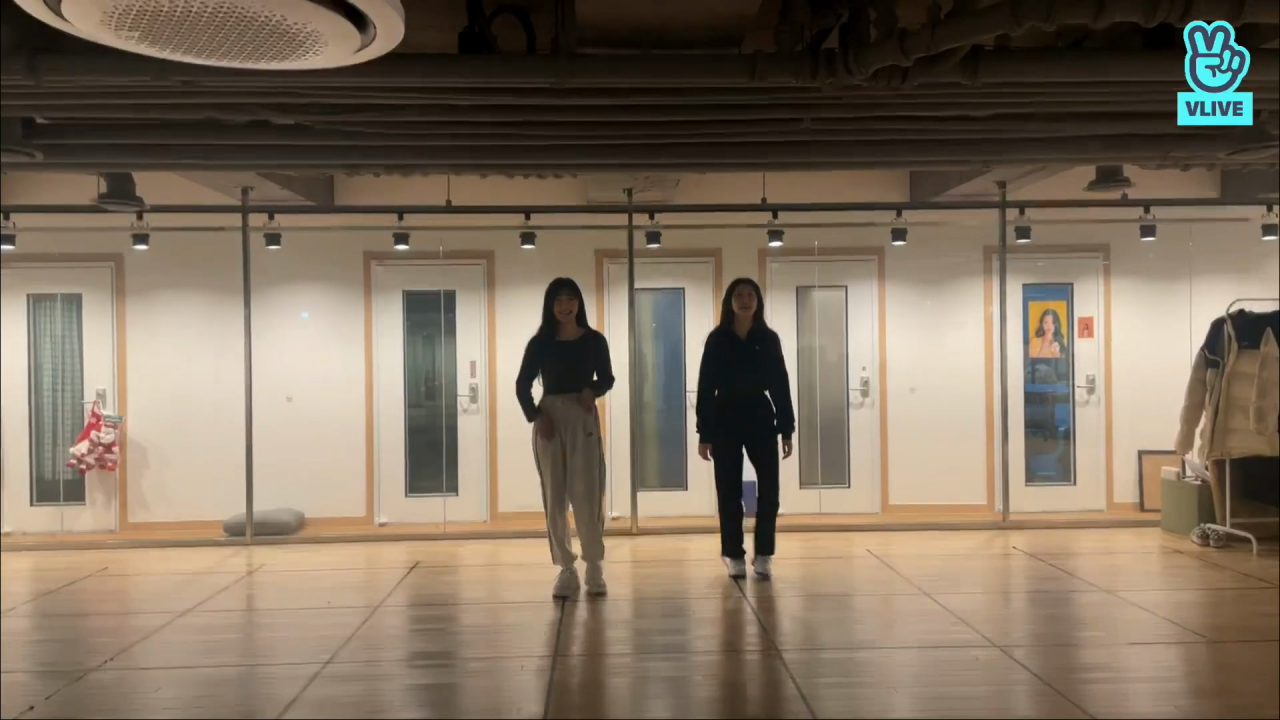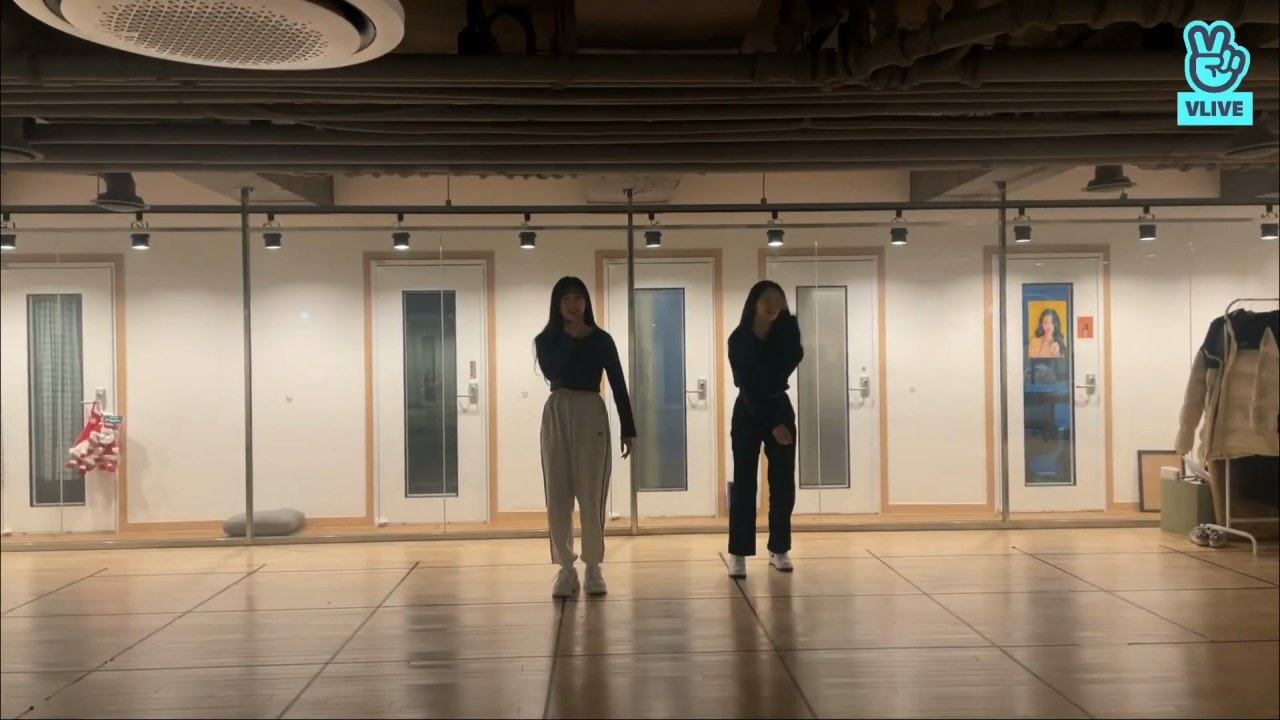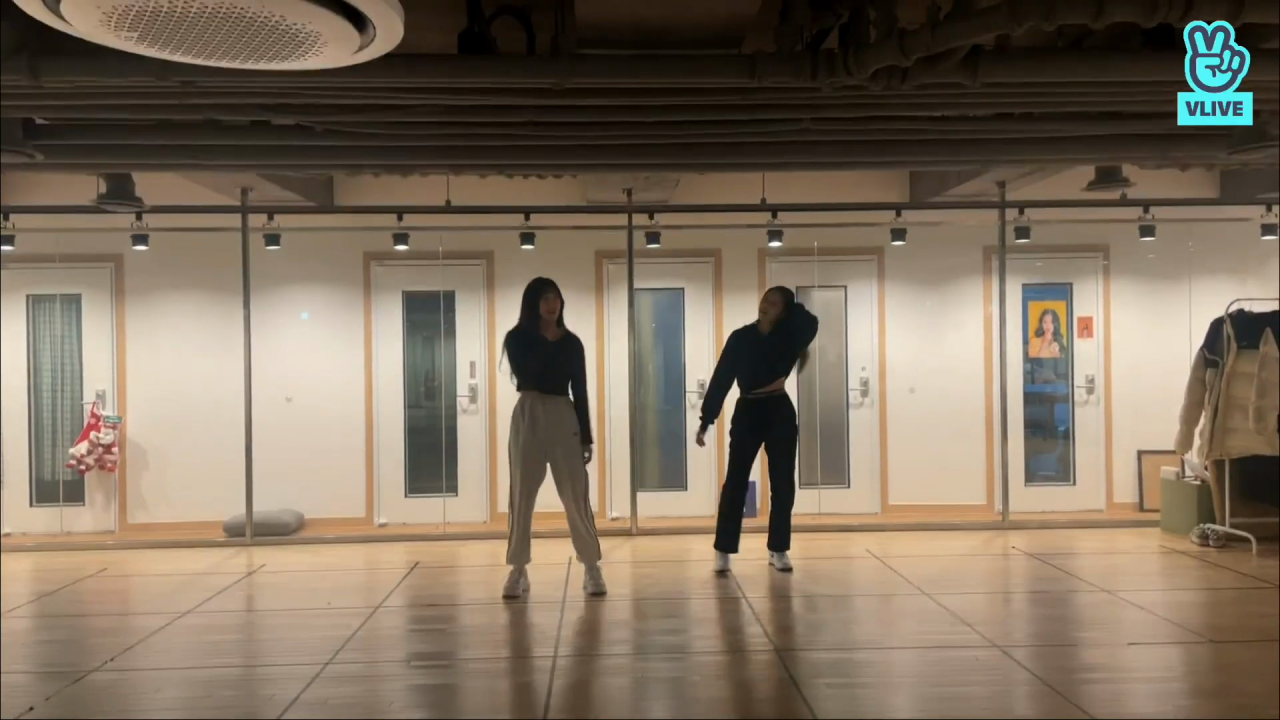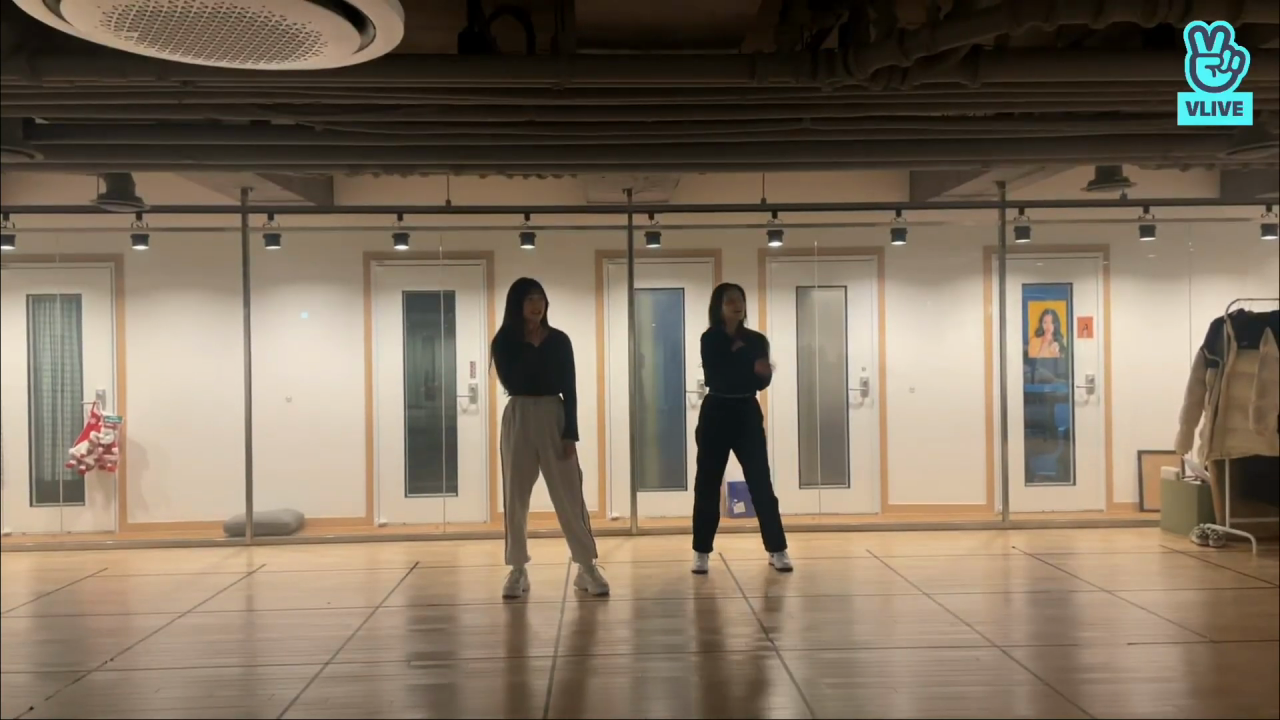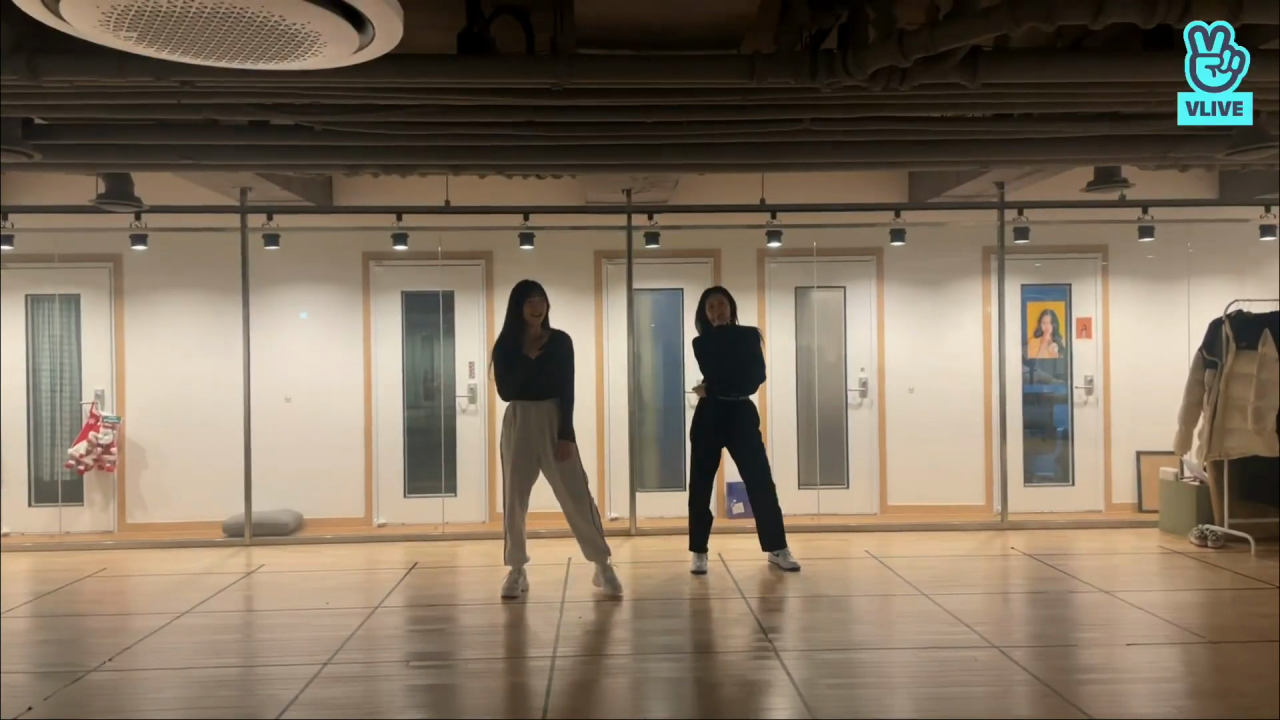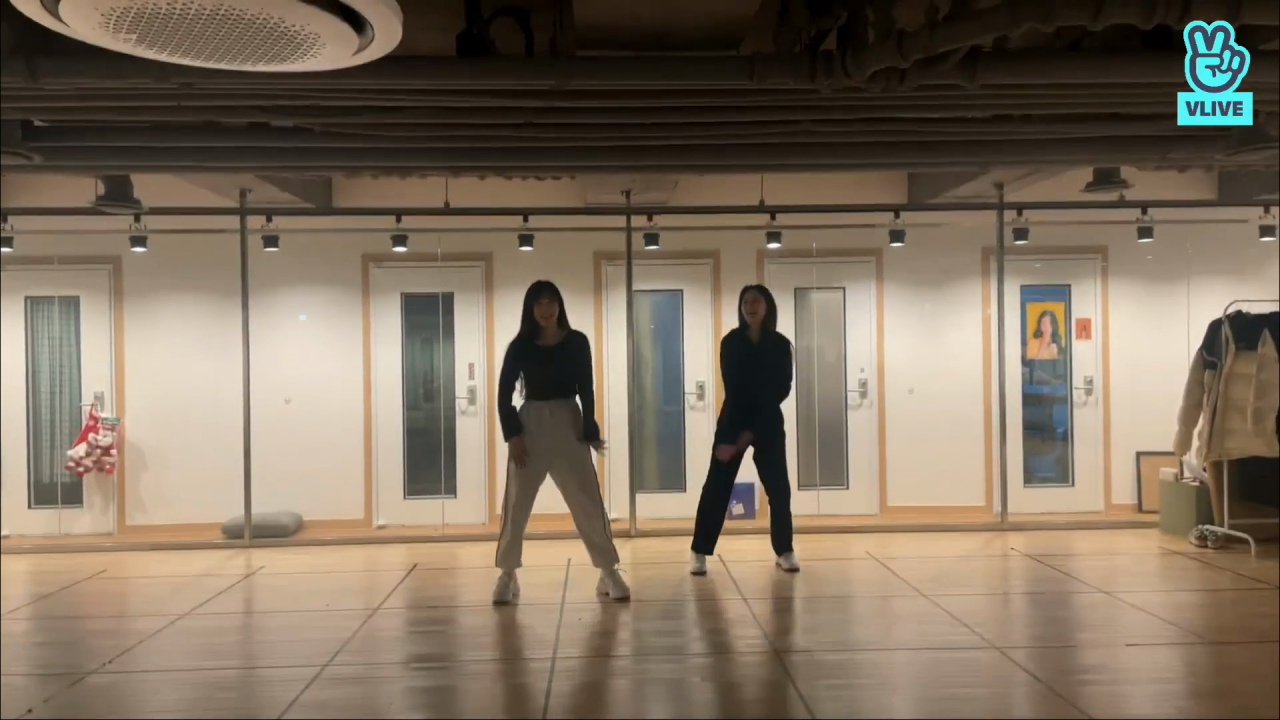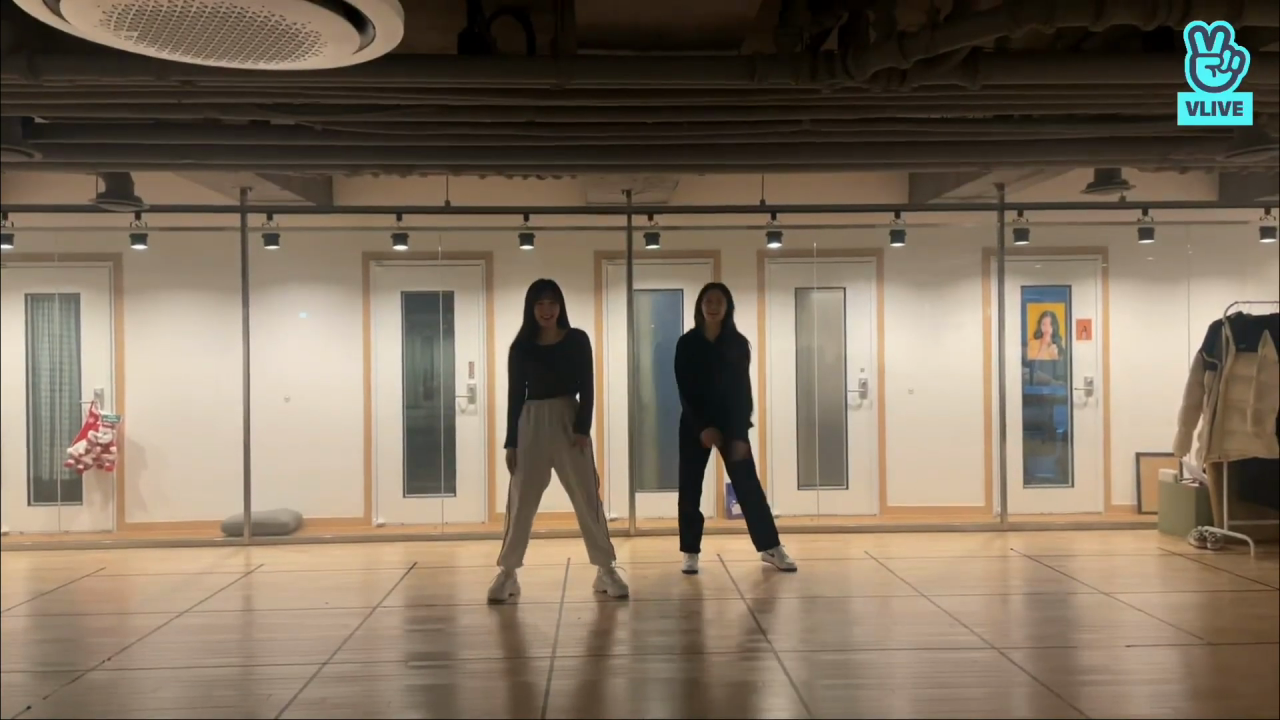
dt=0.7s
person 1, frame 1
left shoulder: (594, 340)
right shoulder: (539, 343)
left elbow: (607, 378)
right elbow: (522, 385)
left wrist: (593, 390)
right wrist: (535, 414)
left hip: (583, 418)
right hip: (548, 420)
left knee: (586, 494)
right knee: (555, 498)
left ankle: (594, 566)
right ankle: (566, 569)
person 1, frame 2
left shoulder: (601, 339)
right shoulder: (547, 340)
left elbow: (618, 384)
right elbow: (551, 372)
left wrist: (628, 429)
right wrist: (570, 337)
left hip: (592, 414)
right hip: (556, 414)
left knee: (591, 495)
right knee: (558, 496)
left ankle: (593, 568)
right ankle: (566, 569)
person 1, frame 3
left shoulder: (571, 342)
right shoulder: (518, 338)
left elbow: (580, 391)
right elbow: (526, 374)
left wrist: (586, 436)
right wrist: (546, 341)
left hip: (563, 417)
right hip: (528, 416)
left knee: (576, 495)
right knee: (521, 496)
left ankle: (591, 567)
right ankle: (518, 570)
person 1, frame 4
left shoulder: (559, 340)
right shoulder: (504, 342)
left elbow: (569, 388)
right elbow: (511, 382)
left wrist: (571, 433)
right wrist: (530, 347)
left hip: (553, 416)
right hip: (518, 418)
left knee: (569, 494)
right knee: (515, 496)
left ankle: (587, 567)
right ankle: (518, 570)
person 1, frame 5
left shoulder: (560, 341)
right shoulder: (506, 346)
left elbow: (568, 391)
right elbow: (505, 391)
left wrist: (566, 434)
right wrist: (527, 358)
left hip: (554, 420)
right hip: (518, 422)
left knee: (576, 495)
right knee: (515, 498)
left ankle: (603, 566)
right ankle: (516, 570)
person 1, frame 6
left shoulder: (577, 342)
right shoulder: (520, 346)
left elbow: (586, 388)
right elbow: (504, 394)
left wrist: (591, 430)
right wrist: (512, 435)
left hip: (568, 423)
right hip: (530, 426)
left knee: (588, 499)
right knee: (516, 502)
left ankle: (609, 571)
right ankle: (507, 575)
person 1, frame 7
left shoulder: (577, 340)
right shoulder: (521, 347)
left elbow: (586, 387)
right elbow: (515, 394)
left wrist: (582, 428)
right wrist: (510, 441)
left hip: (568, 419)
right hip: (532, 422)
left knee: (586, 497)
right knee: (521, 500)
left ankle: (606, 570)
right ankle: (507, 572)
person 2, frame 1
left shoulder: (768, 339)
right shoulder: (718, 339)
left elbow: (780, 384)
right elbow: (706, 387)
left wrist: (786, 429)
right wrist: (704, 433)
left hip: (760, 415)
right hip: (726, 417)
left knee: (769, 487)
right knee: (729, 489)
left ankle: (762, 554)
right ankle: (734, 555)
person 2, frame 2
left shoulder: (785, 335)
right shoulder: (739, 339)
left elbow: (793, 360)
right elbow: (747, 385)
left wrist: (788, 317)
right wrist: (771, 423)
left hip: (781, 410)
right hip: (748, 414)
left knee: (783, 485)
right knee: (744, 485)
left ankle: (779, 549)
right ankle: (738, 554)
person 2, frame 3
left shoulder: (788, 337)
right shoulder: (740, 338)
left elbow: (810, 323)
right elbow: (720, 379)
left wrist: (789, 305)
right wrist: (706, 420)
left hip: (779, 411)
right hip: (747, 412)
left knee: (782, 483)
right knee: (736, 481)
left ankle: (778, 550)
right ankle: (723, 550)
person 2, frame 4
left shoulder: (756, 340)
right shoulder: (710, 339)
left elbow: (764, 380)
right elbow: (715, 378)
left wrist: (742, 354)
right wrist: (750, 368)
left hip: (747, 413)
right hip: (715, 413)
left knee: (760, 483)
right knee: (707, 484)
left ankle: (776, 550)
right ankle: (701, 552)
person 2, frame 5
left shoulder: (749, 336)
right shoulder: (702, 343)
left elbow: (757, 376)
right elbow: (715, 373)
left wrist: (713, 388)
right wrist: (719, 335)
left hip: (742, 413)
right hip: (710, 415)
left knee: (761, 481)
right knee: (700, 485)
left ankle: (778, 549)
right ankle: (699, 552)
person 2, frame 6
left shoulder: (780, 344)
right shoulder: (731, 342)
left elbow: (781, 389)
right elbow: (732, 387)
left wrist: (752, 429)
right wrist: (728, 436)
left hip: (768, 420)
right hip: (733, 420)
left knee: (779, 488)
right knee: (717, 486)
left ankle: (784, 552)
right ankle: (700, 553)
person 2, frame 7
left shoulder: (737, 343)
right shoulder: (687, 343)
left elbow: (742, 389)
right elbow: (684, 389)
left wrist: (740, 433)
right wrist: (701, 427)
left hip: (730, 419)
right hip: (695, 421)
left knee: (748, 484)
right knee: (689, 487)
left ankle: (772, 548)
right ankle: (690, 552)
